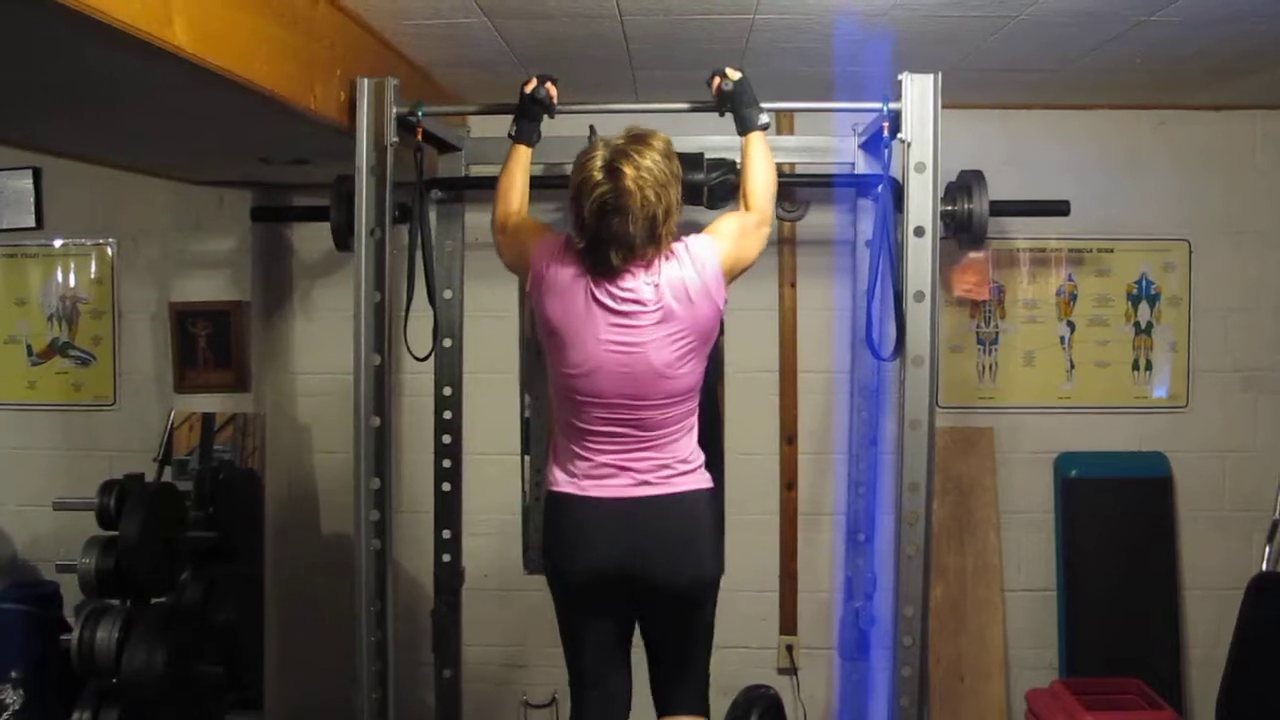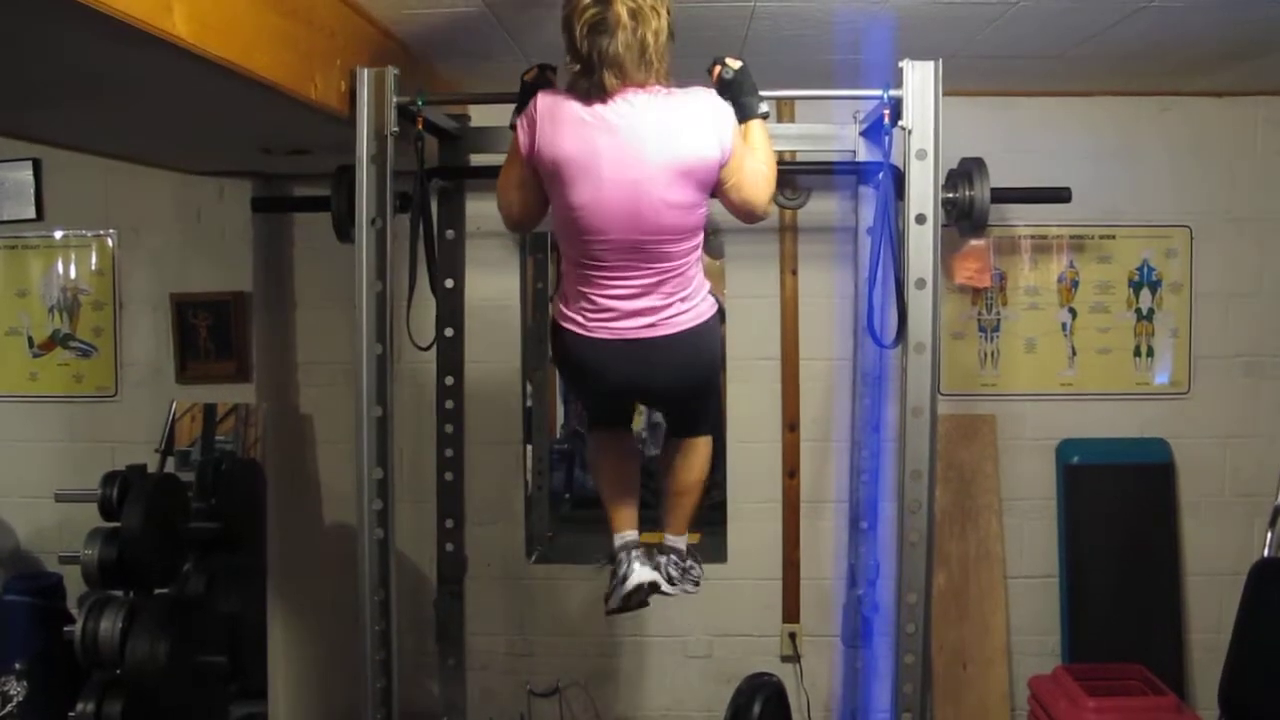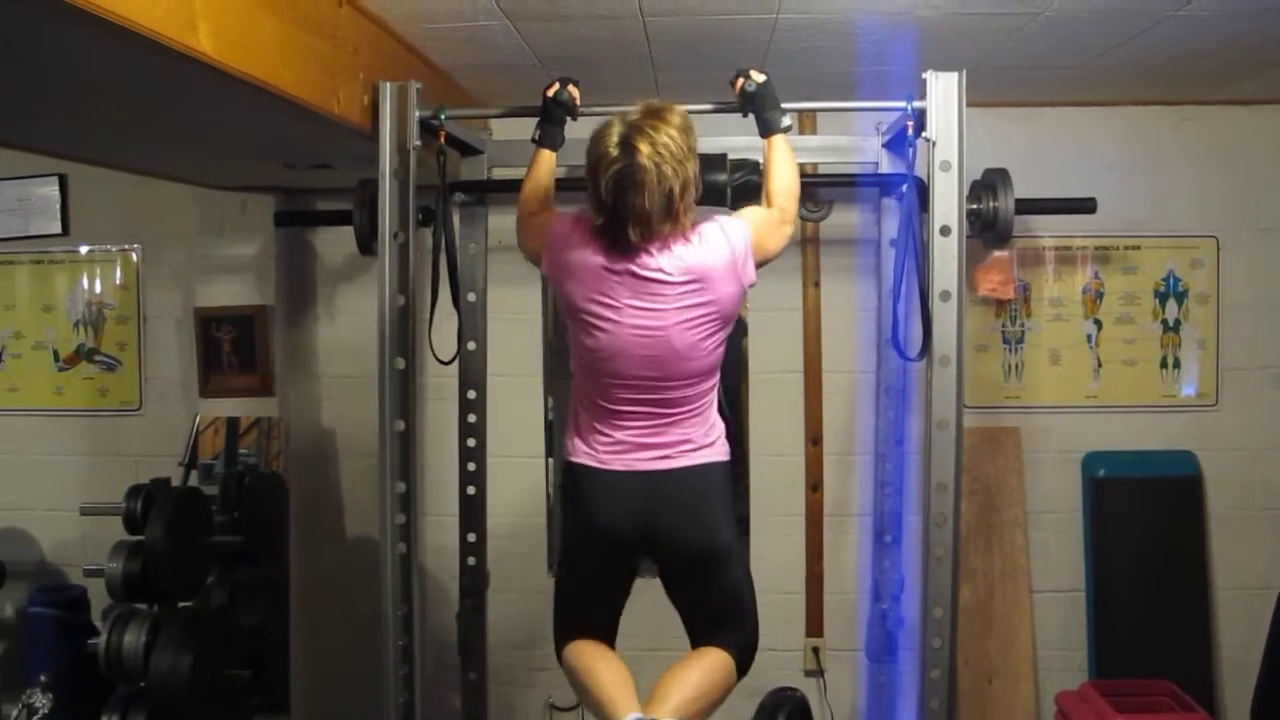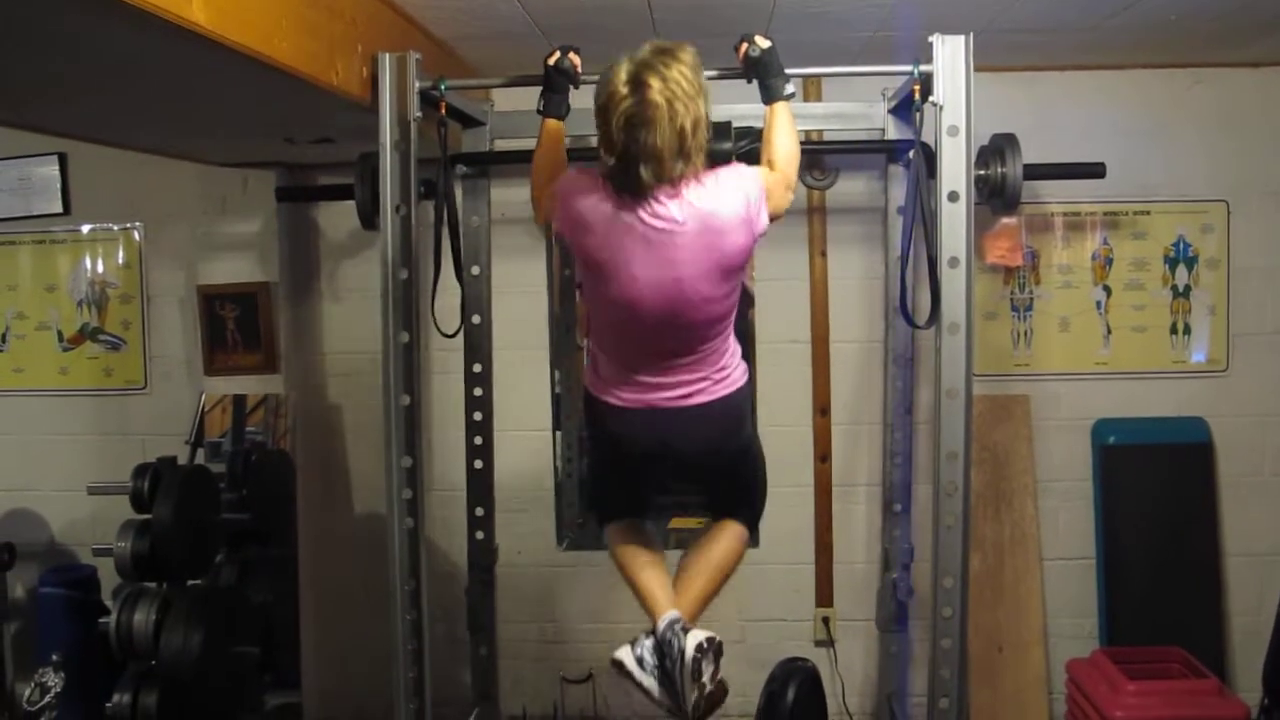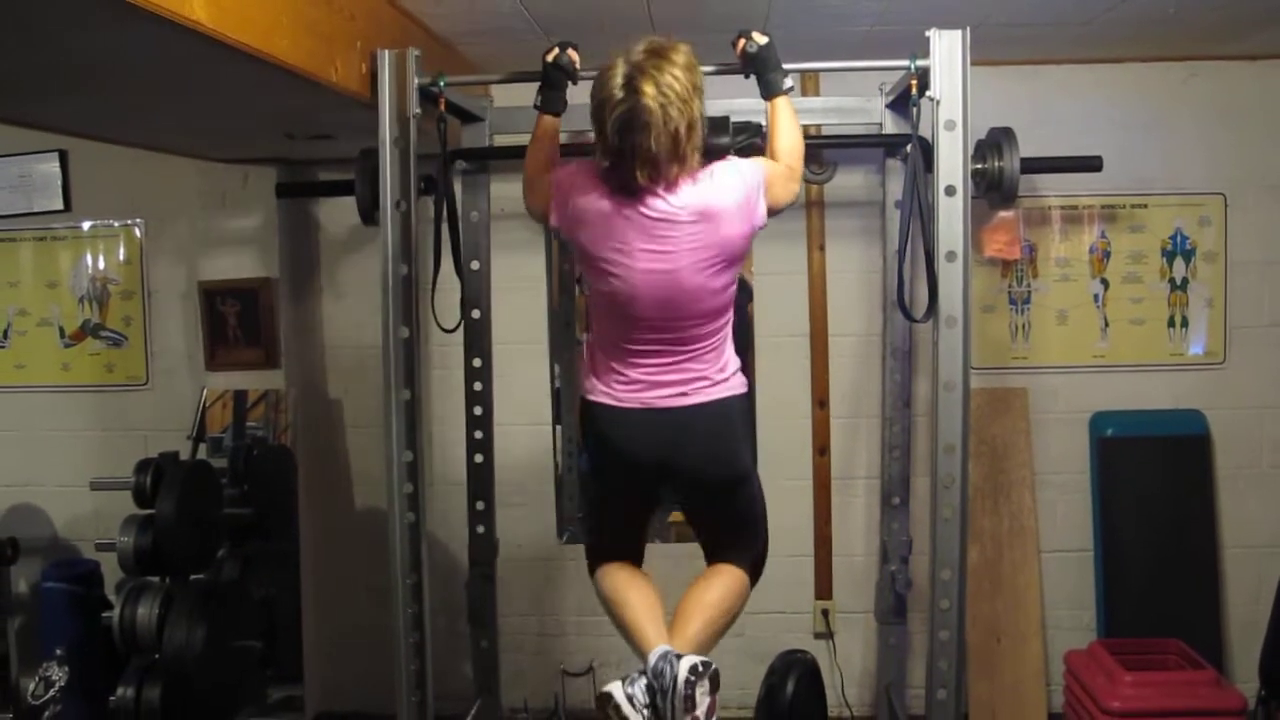
dt=1s
person 1, frame 1
left shoulder: (554, 277)
right shoulder: (699, 273)
left elbow: (506, 224)
right elbow: (758, 216)
left wrist: (525, 130)
right wrist: (750, 119)
left hip: (580, 524)
right hip: (680, 522)
person 1, frame 2
left shoulder: (547, 115)
right shoulder: (704, 113)
left elbow: (516, 217)
right elbow: (755, 204)
right wrist: (750, 107)
left hip: (585, 345)
right hip: (685, 341)
left knee: (606, 419)
right knee: (694, 424)
left ankle: (626, 552)
right ankle: (674, 554)
person 1, frame 3
left shoulder: (572, 254)
right shoulder: (722, 252)
left elbow: (527, 220)
right elbow: (784, 212)
left wrist: (548, 131)
right wrist: (771, 119)
left hip: (597, 489)
right hip: (693, 490)
left knee: (580, 635)
right knee: (730, 641)
person 1, frame 4
left shoulder: (583, 205)
right shoulder: (732, 201)
left elbow: (541, 195)
right elbow: (782, 177)
left wrist: (553, 101)
right wrist: (775, 86)
left hip: (618, 414)
right hip: (715, 410)
left knee: (620, 514)
right knee: (738, 507)
left ankle: (664, 626)
right ankle: (682, 634)
person 1, frame 5
left shoulder: (581, 198)
right shoulder: (732, 191)
left elbow: (534, 192)
right elbow: (789, 170)
left wrist: (550, 97)
right wrist: (773, 79)
left hip: (614, 421)
right hip: (712, 418)
left knee: (611, 552)
right knee: (739, 549)
left ankle: (657, 663)
right ankle: (683, 663)
